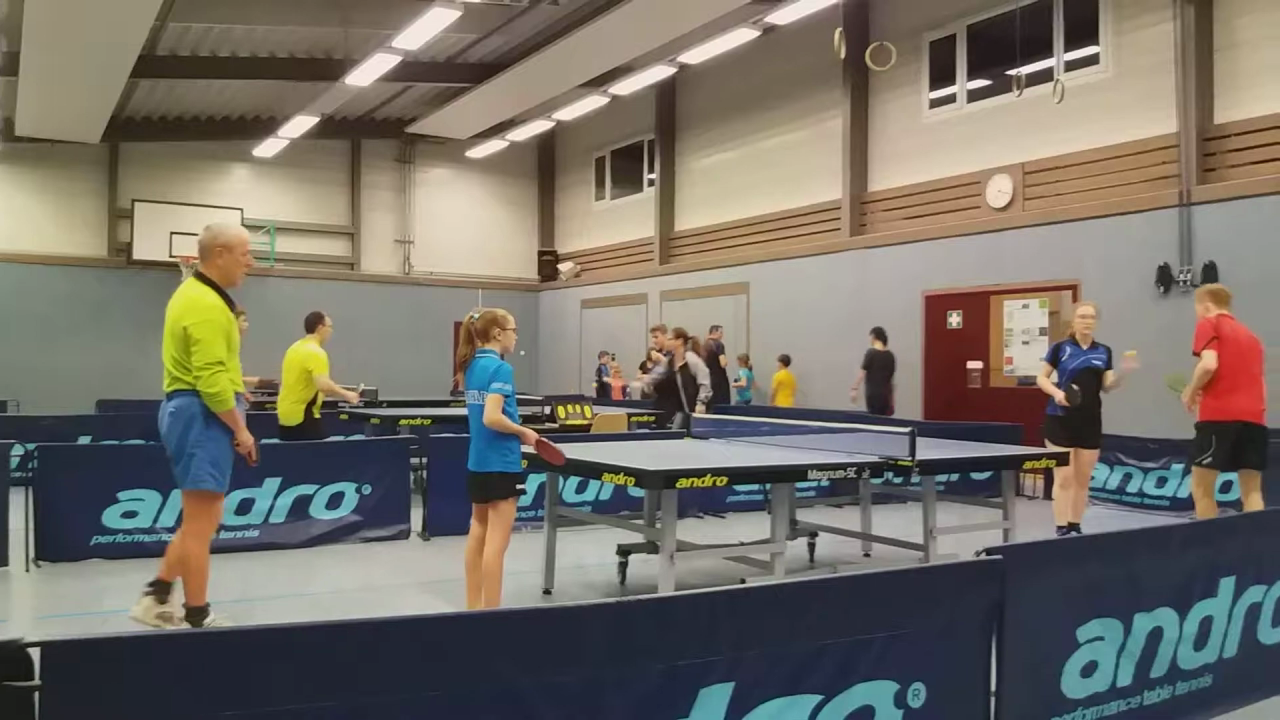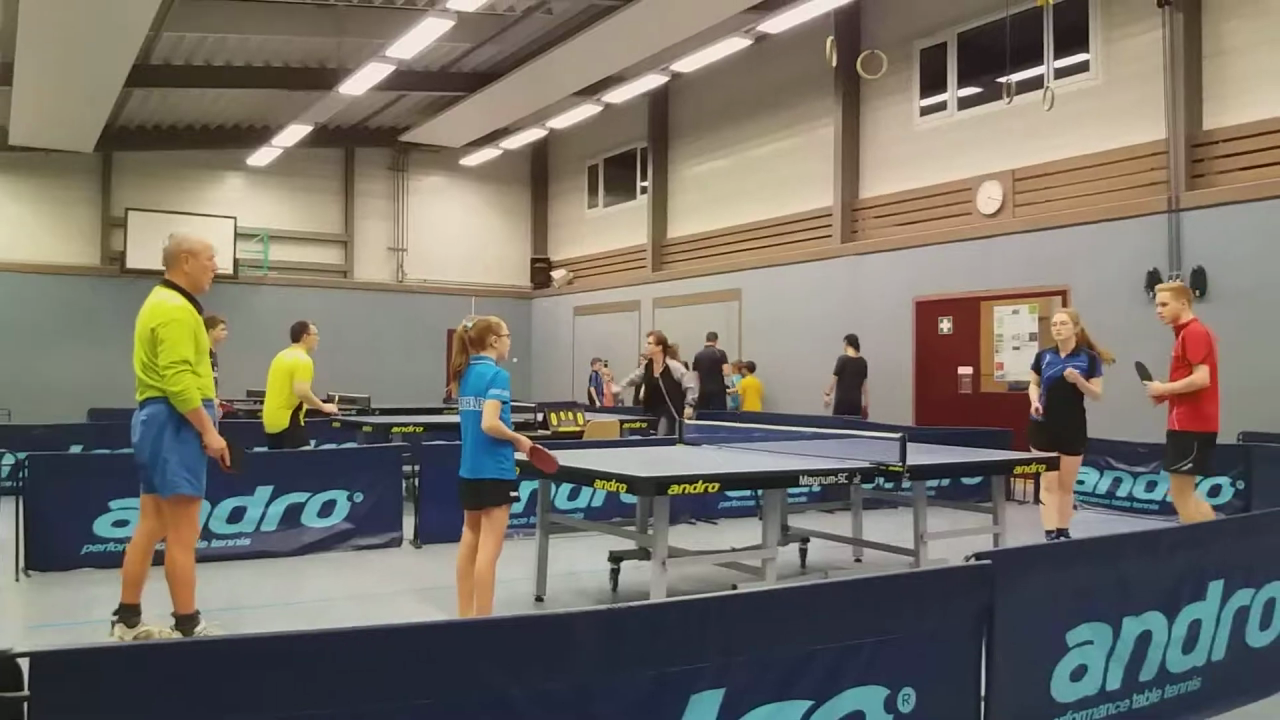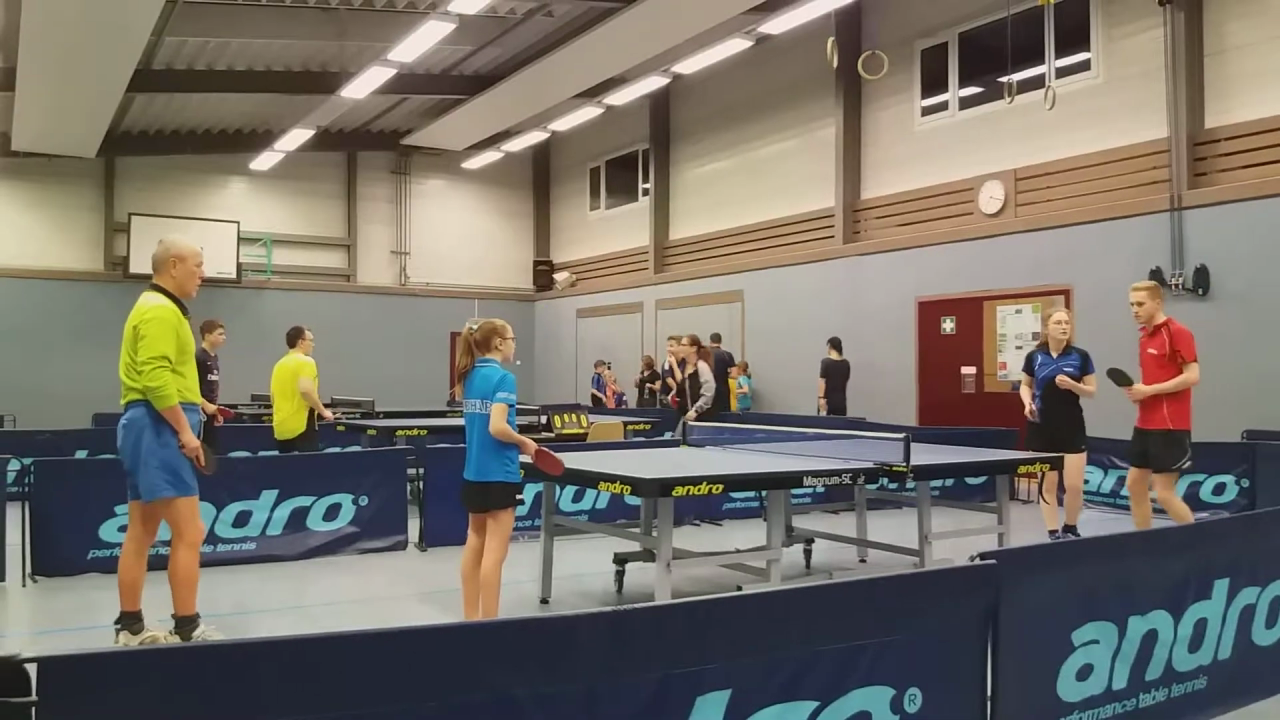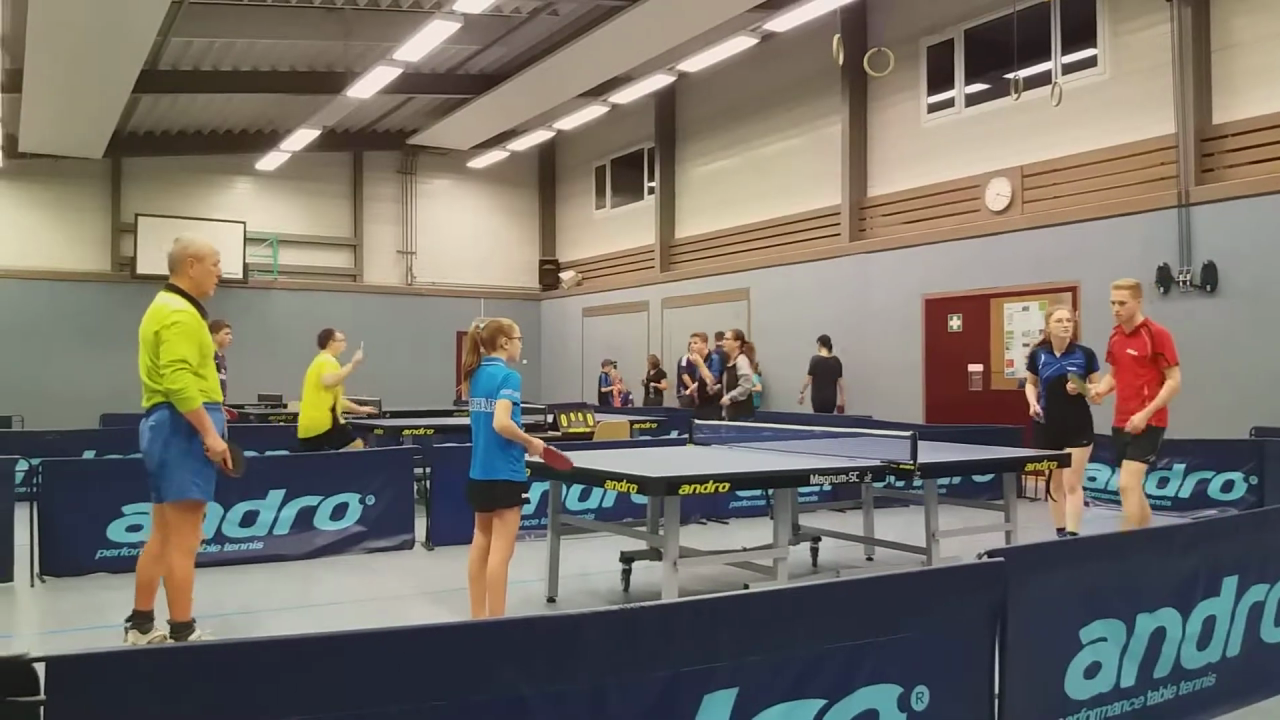
dt=0.4s
person 1, frame 1
left shoulder: (192, 292)
right shoulder: (207, 307)
right elbow: (211, 381)
right wrist: (240, 429)
left hip: (188, 411)
right hip: (203, 416)
left knee: (203, 517)
right knee: (201, 522)
left ankle: (157, 596)
right ankle: (197, 618)
person 1, frame 2
left shoulder: (163, 301)
right shoulder: (175, 309)
right elbow: (178, 381)
left wrist: (204, 425)
right wrist: (209, 431)
left hip: (158, 420)
right hip: (176, 423)
left knee: (150, 527)
right knee: (183, 532)
left ankle: (126, 620)
right ankle: (187, 626)
person 1, frame 3
left shoulder: (155, 307)
right shoulder: (160, 309)
right elbow: (155, 378)
left wrist: (192, 413)
right wrist: (184, 431)
left hip: (150, 427)
right hip: (159, 428)
left knee: (140, 534)
right knee: (189, 534)
left ankle: (130, 627)
right ankle: (187, 629)
person 1, frame 4
left shoulder: (165, 307)
right shoulder: (181, 313)
right elbow: (178, 382)
right wrist: (211, 434)
left hip: (169, 427)
right hip: (184, 429)
left knee: (162, 536)
right knee: (183, 542)
left ankle: (140, 627)
right ankle: (182, 634)
person 2, frame 1
left shoulder: (472, 367)
right shoulder: (500, 368)
right elbow: (492, 418)
left wrist: (515, 429)
right wrist: (524, 432)
left hip: (478, 463)
right hip: (501, 464)
left knee: (478, 534)
right knee: (496, 542)
left ankle: (474, 606)
right ankle: (490, 611)
person 2, frame 2
left shoulder: (465, 374)
right shoulder: (497, 375)
right elbow: (489, 424)
left wrist: (509, 438)
right wrist: (518, 439)
left hip: (469, 470)
right hip: (495, 471)
left knee: (469, 542)
right knee: (489, 548)
left ankle: (466, 614)
right ankle: (483, 618)
person 2, frame 3
left shoulder: (470, 377)
right shoulder: (503, 378)
right elbow: (497, 427)
left wrist: (515, 442)
right wrist: (523, 442)
left hip: (473, 473)
right hip: (499, 474)
left knee: (474, 545)
right knee: (494, 552)
left ankle: (471, 617)
right ankle: (489, 622)
person 2, frame 4
left shoulder: (476, 375)
right shoulder: (508, 376)
right elbow: (501, 423)
right wrist: (530, 442)
left hip: (479, 472)
right hip: (505, 473)
left knee: (481, 544)
right knee: (501, 551)
left ankle: (478, 616)
right ankle: (496, 621)
person 3, frame 1
left shoulder: (1208, 324)
right shoulder: (1250, 335)
left elbow: (1208, 365)
left wrist: (1190, 393)
left hip: (1218, 416)
right hip: (1254, 417)
left knee: (1202, 488)
right knee: (1251, 491)
person 3, frame 2
left shoulder: (1193, 333)
right shoulder: (1195, 332)
left elbow: (1202, 379)
left wrist: (1163, 389)
right wrist: (1168, 395)
left hip: (1188, 424)
right hip: (1201, 423)
left knee: (1180, 494)
right knee: (1184, 493)
person 3, frame 3
left shoulder: (1178, 333)
right shoulder: (1145, 337)
left elbow: (1192, 376)
left wrist: (1150, 390)
right wrist: (1139, 391)
left hip: (1170, 426)
right hip: (1145, 424)
left knee: (1165, 494)
right knee: (1135, 487)
person 3, frame 4
left shoulder: (1158, 334)
right shoulder: (1115, 336)
left elbow: (1174, 381)
left wrist: (1145, 414)
right wrist: (1101, 389)
left hip: (1147, 423)
right hip: (1122, 422)
left knee: (1127, 485)
right knee: (1132, 487)
person 4, frame 1
left shoulder: (1104, 352)
right shoulder: (1060, 348)
left elbow: (1106, 386)
right elbow: (1042, 378)
left wrist: (1122, 372)
right wrist: (1057, 393)
left hip: (1090, 421)
right hip: (1061, 419)
left knee: (1083, 480)
right knee: (1064, 478)
left ankle: (1075, 526)
right ankle: (1061, 529)
person 4, frame 2
left shoulder: (1089, 358)
right shoulder: (1043, 356)
left elbow: (1097, 394)
right elbow: (1033, 385)
left wrist: (1078, 380)
right wrist: (1034, 401)
left hip: (1073, 427)
right hip: (1044, 426)
left knee: (1067, 485)
right knee: (1049, 483)
left ankle: (1063, 532)
right ankle: (1050, 534)
person 4, frame 3
left shoulder: (1080, 356)
right shoulder: (1034, 357)
left elbow: (1091, 391)
right elbow: (1025, 385)
left wrist: (1071, 384)
right wrist: (1028, 403)
left hip: (1071, 427)
right hip: (1041, 427)
left knee: (1074, 485)
right knee: (1048, 484)
left ankle: (1070, 528)
right ankle: (1053, 534)
person 4, frame 4
left shoulder: (1085, 354)
right shoulder: (1037, 355)
left elbow: (1097, 387)
right elbow: (1030, 384)
left wrist: (1081, 389)
right wrist: (1033, 403)
left hip: (1078, 426)
right hip: (1047, 426)
left knee: (1072, 484)
right knee: (1055, 483)
left ankle: (1073, 535)
right ankle: (1061, 533)
